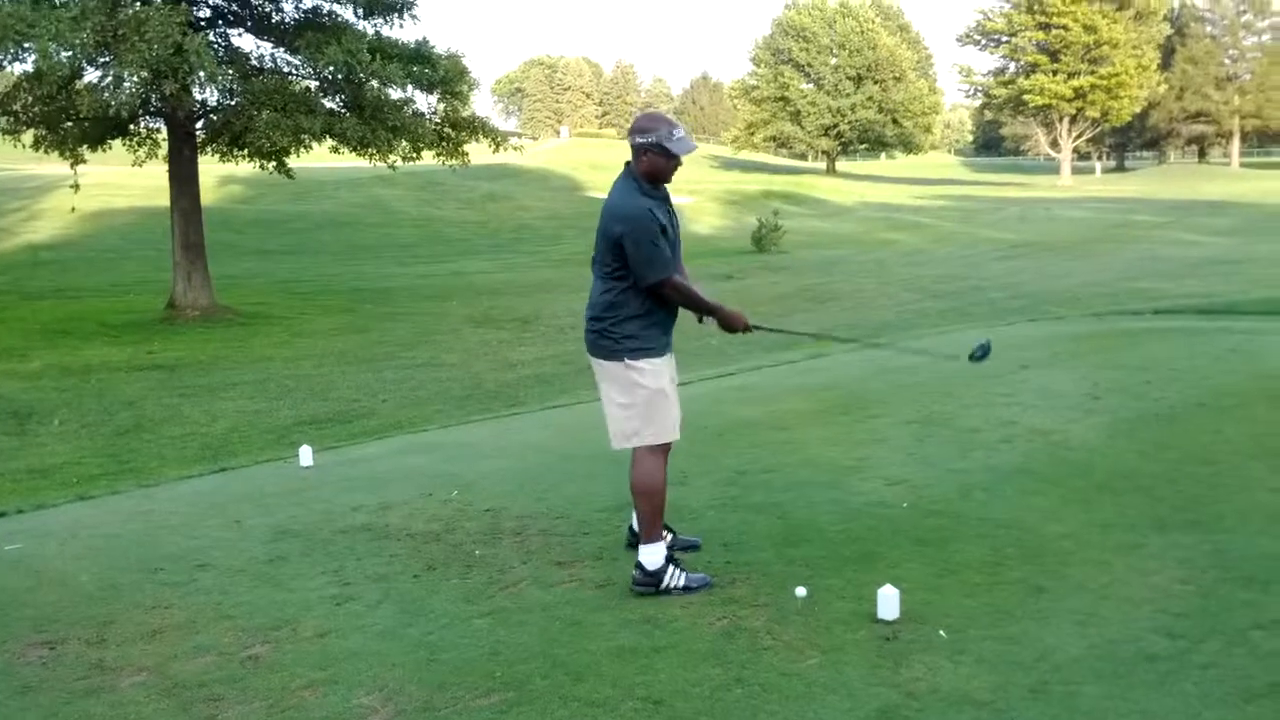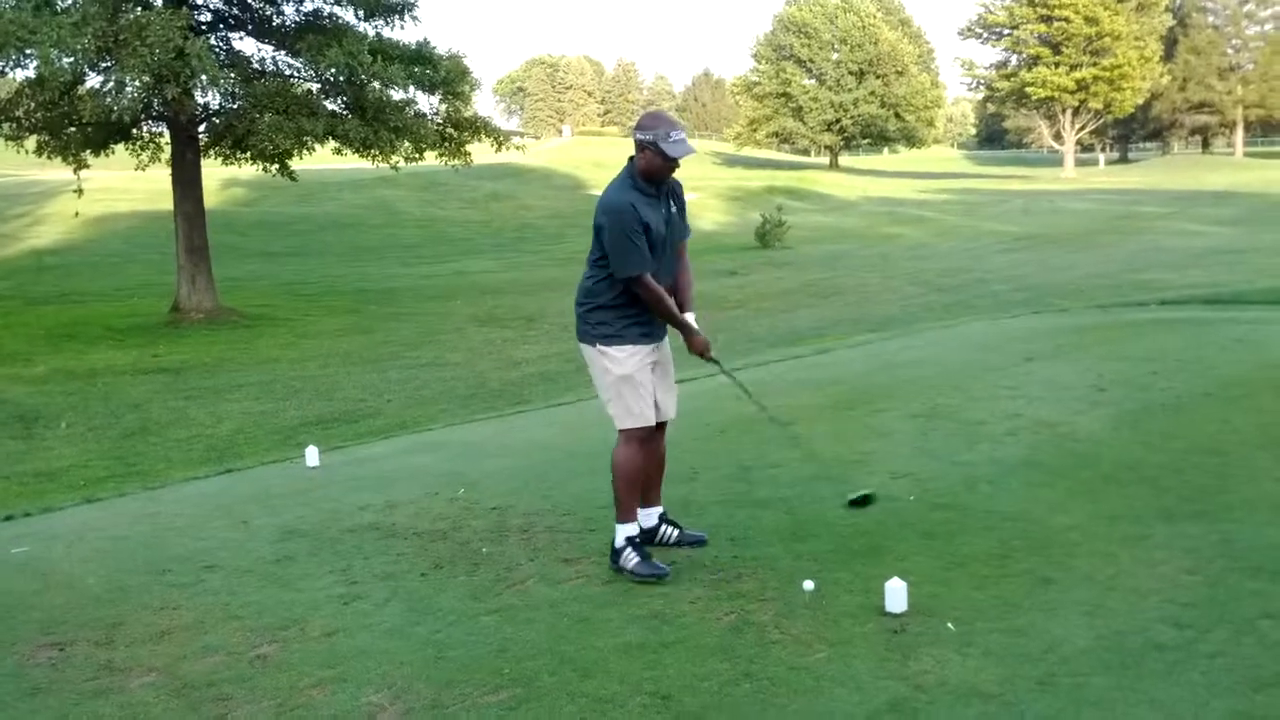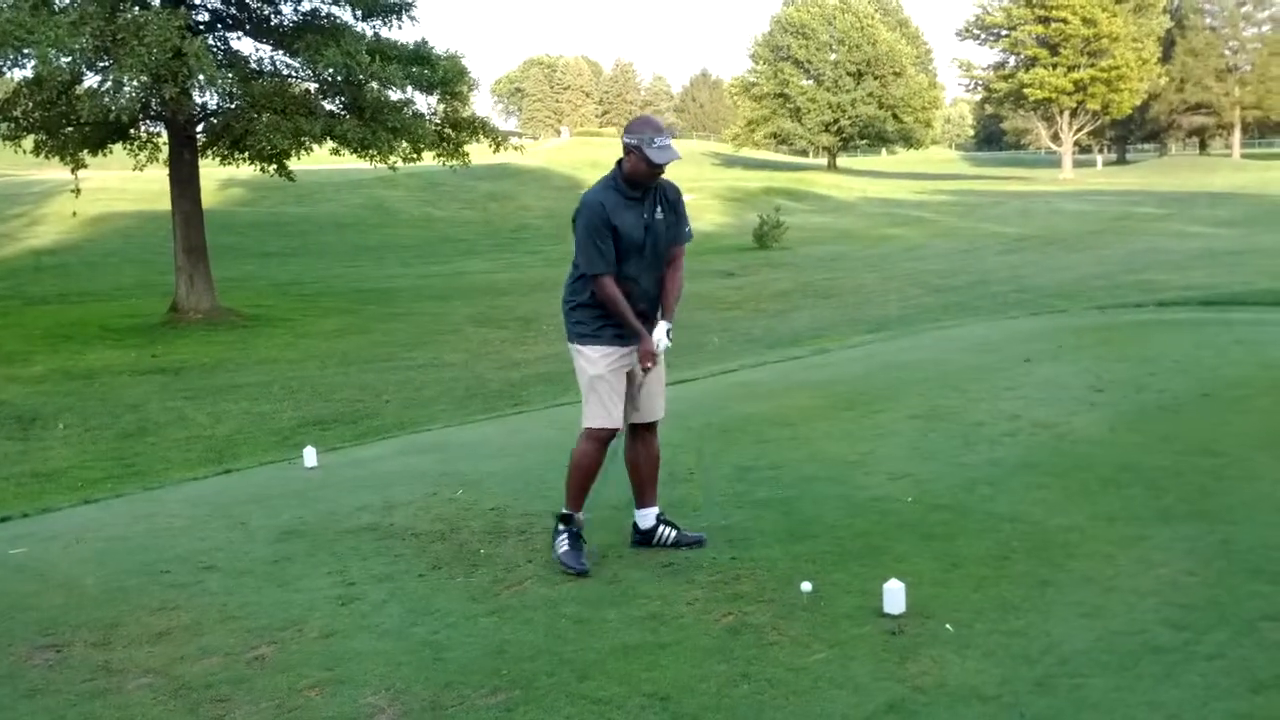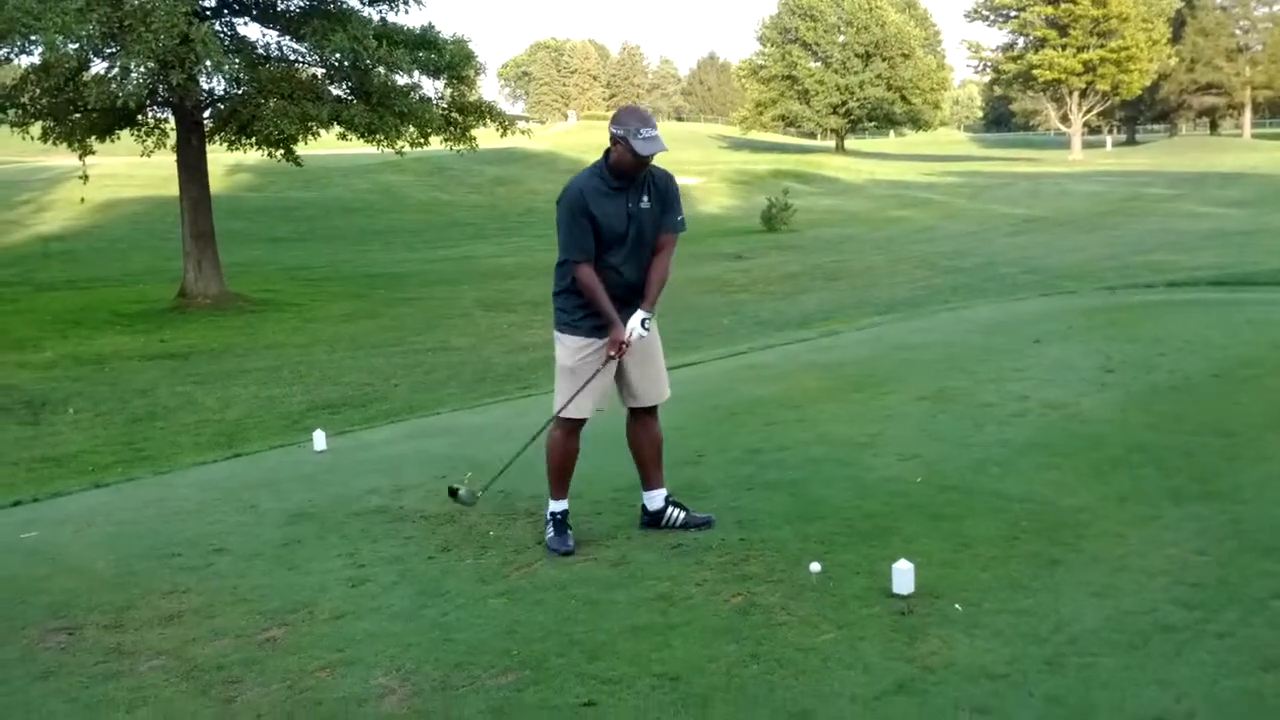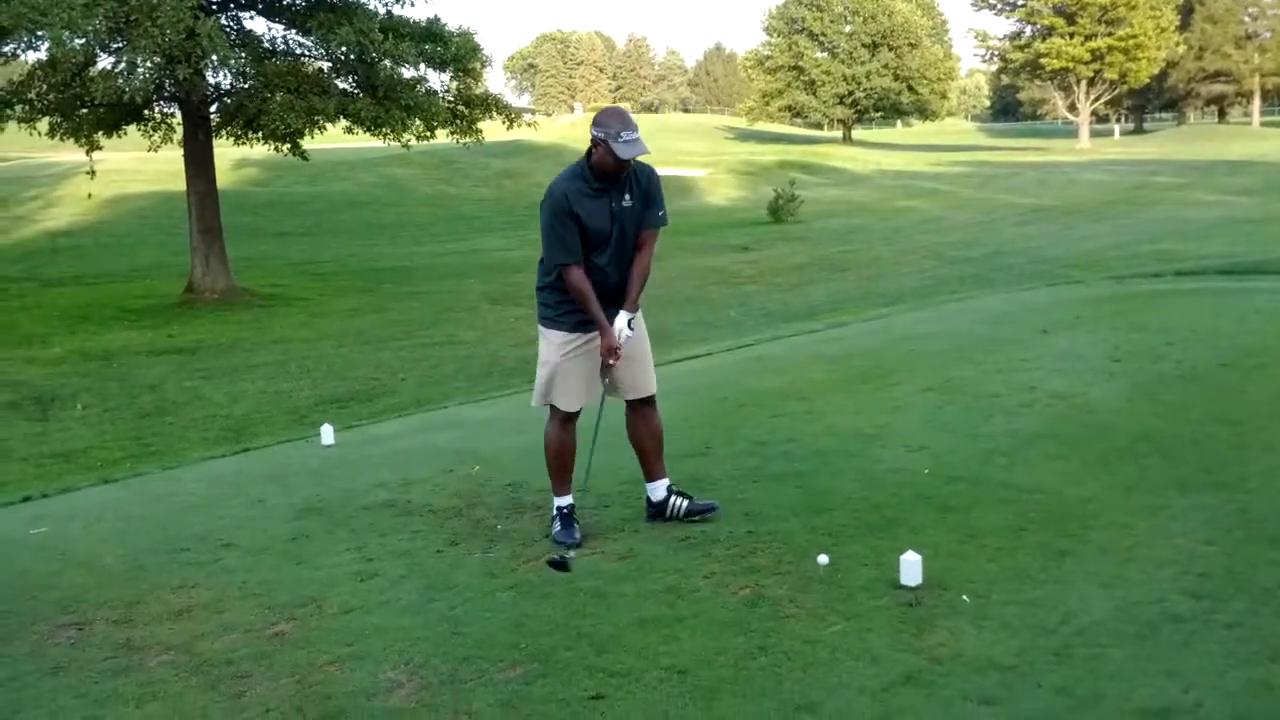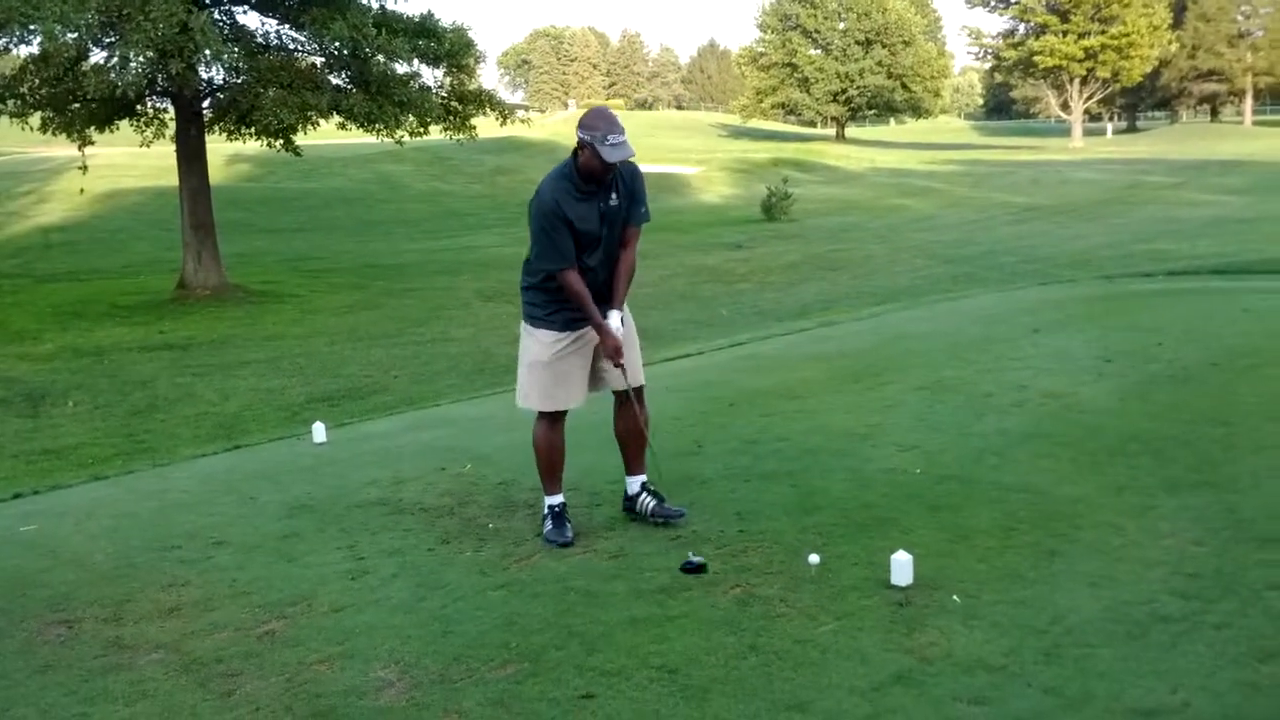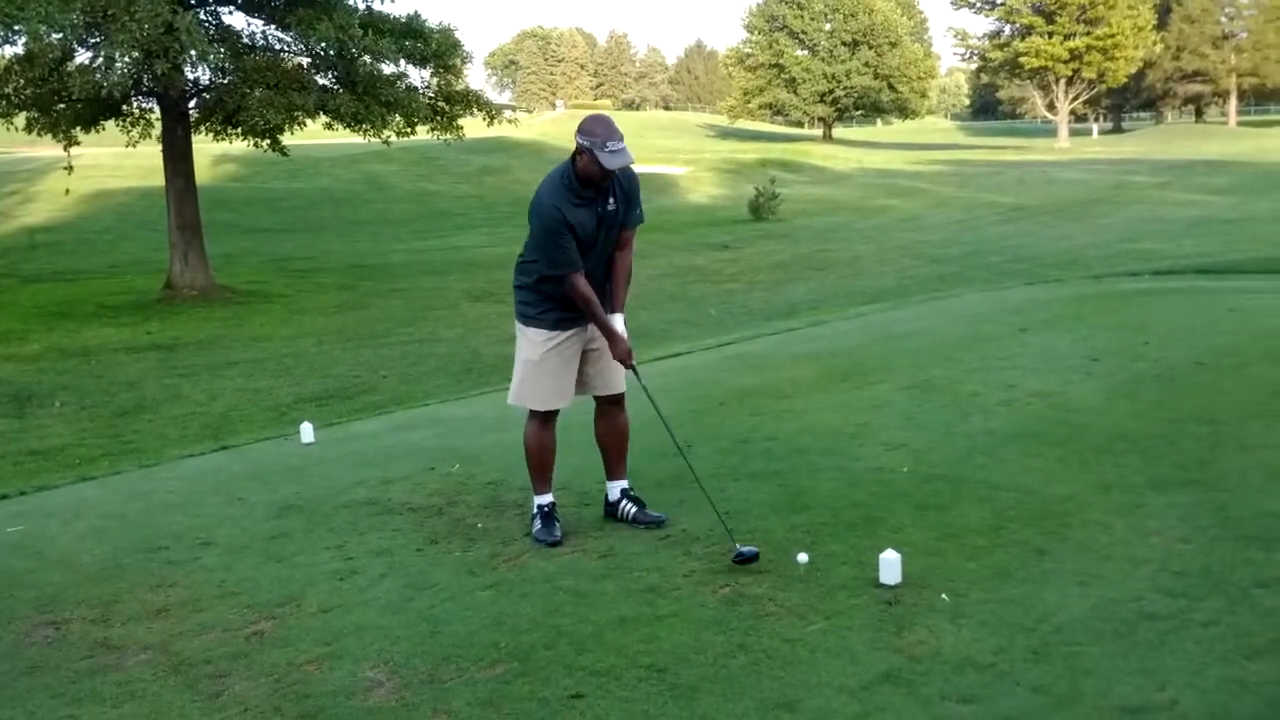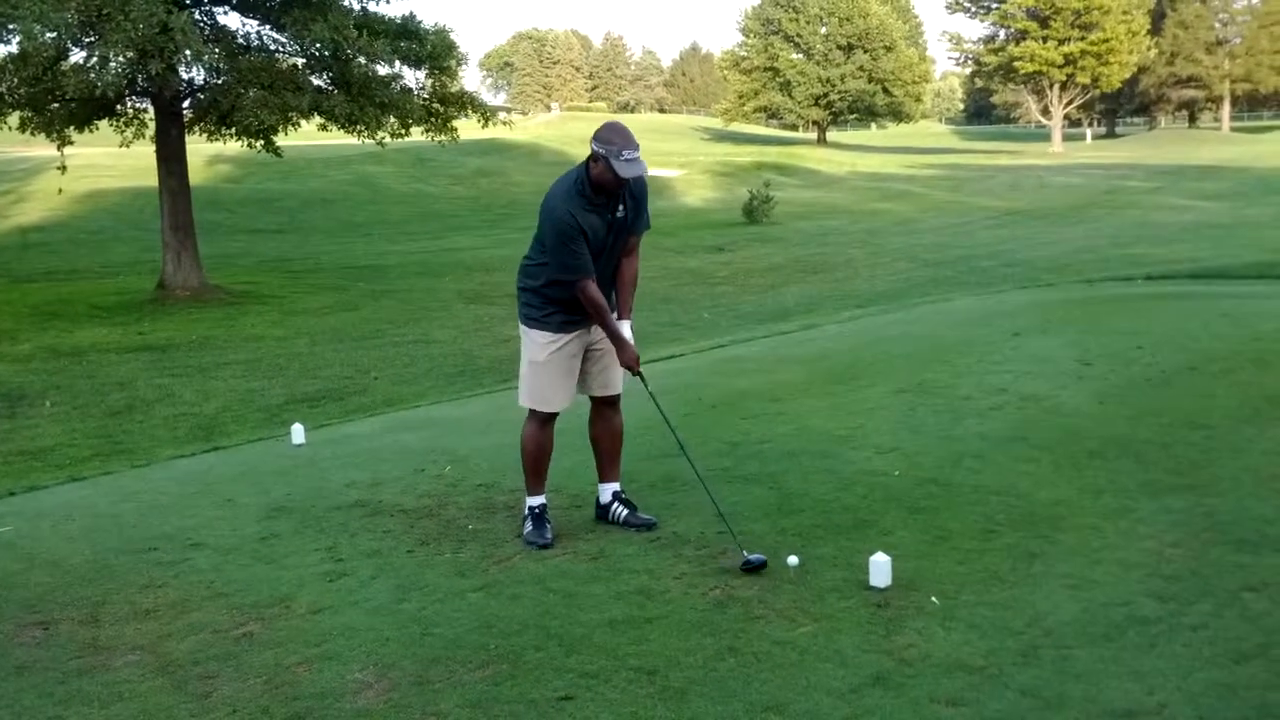
dt=0.2s
person 1, frame 1
left shoulder: (652, 191)
right shoulder: (631, 212)
left elbow: (670, 268)
right elbow: (666, 284)
left wrist: (705, 307)
right wrist: (720, 314)
left hip: (652, 336)
right hip: (626, 344)
left knee: (661, 436)
right knee: (652, 445)
left ankle: (644, 527)
right ankle: (653, 565)
person 1, frame 2
left shoulder: (672, 190)
right shoulder: (619, 205)
left elbow: (678, 256)
right elbow: (639, 282)
left wrist: (689, 315)
right wrist: (686, 328)
left hip: (655, 328)
right hip: (613, 331)
left knee: (656, 425)
right knee: (634, 429)
left ankle: (650, 520)
right ankle: (623, 539)
person 1, frame 3
left shoulder: (670, 195)
right shoulder: (597, 205)
left elbow: (675, 262)
right elbow: (602, 281)
left wrist: (664, 323)
right wrist: (639, 335)
left hip: (647, 329)
right hip: (599, 332)
left knee: (645, 425)
right knee: (602, 429)
left ankle: (647, 522)
right ankle: (568, 523)
person 1, frame 4
left shoulder: (662, 184)
right shoulder: (579, 193)
left elbow: (663, 252)
right elbow: (580, 268)
left wrist: (643, 313)
right wrist: (613, 325)
left hip: (636, 314)
right hip: (583, 321)
left knee: (646, 408)
right knee: (572, 416)
left ankle: (656, 504)
right ankle: (557, 513)
person 1, frame 5
left shoulder: (646, 180)
right shoulder: (562, 194)
left elbow: (644, 251)
right elbow: (571, 270)
left wrist: (626, 313)
right wrist: (603, 329)
left hip: (622, 308)
right hip: (568, 315)
left knee: (643, 399)
right knee: (564, 411)
left ankle: (660, 495)
right ankle: (563, 508)
person 1, frame 6
left shoulder: (629, 177)
right shoulder: (550, 198)
left elbow: (628, 247)
right elbow: (566, 275)
left wrist: (617, 314)
right wrist: (601, 332)
left hip: (607, 303)
right hip: (554, 313)
left knee: (632, 392)
right knee: (552, 410)
left ankle: (637, 490)
right ankle: (554, 506)
person 1, frame 7
left shoulder: (624, 181)
right shoulder: (550, 201)
left elbow: (622, 249)
right elbow: (572, 280)
left wrist: (618, 316)
right wrist: (611, 336)
left hip: (599, 305)
right hip: (547, 311)
left knee: (612, 399)
right knee: (543, 409)
left ankle: (618, 495)
right ankle: (543, 505)
person 1, frame 8
left shoulder: (634, 188)
right shoulder: (562, 206)
left elbow: (628, 255)
right elbow: (583, 285)
left wrist: (625, 322)
right wrist: (619, 343)
left hip: (600, 308)
right hip: (550, 312)
left knee: (608, 400)
right knee: (544, 410)
left ankle: (609, 498)
right ankle: (535, 506)
